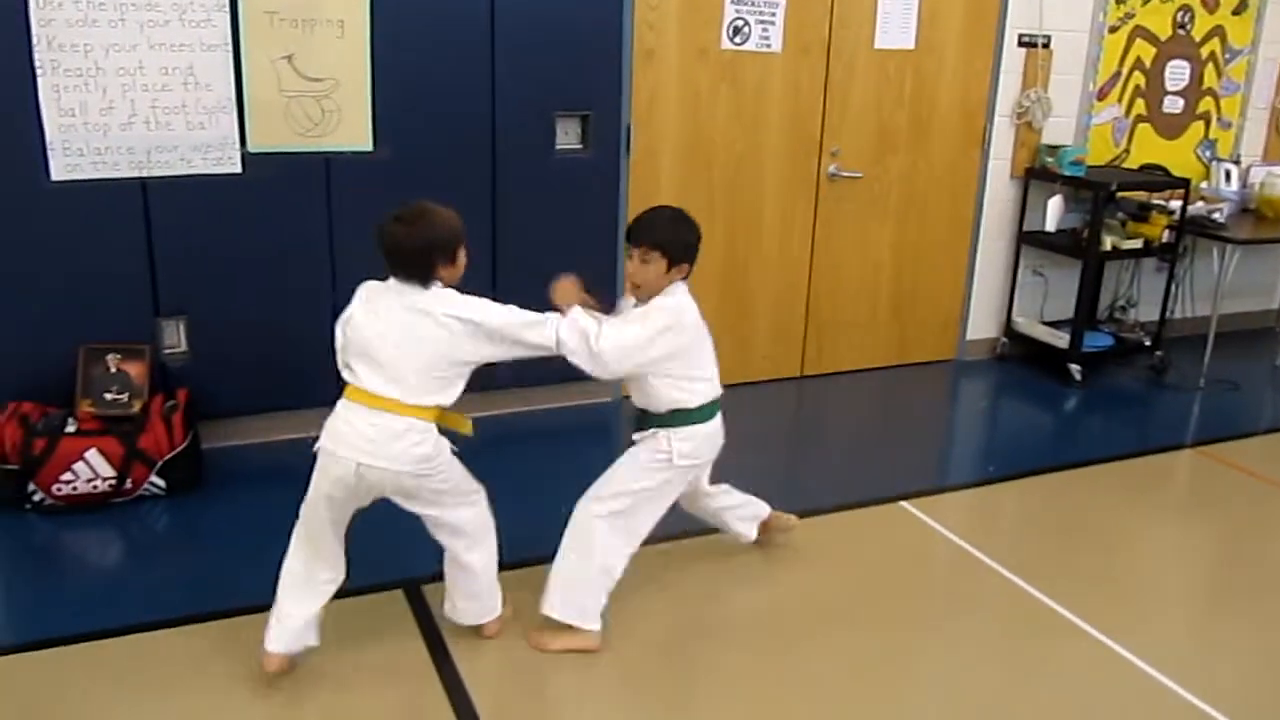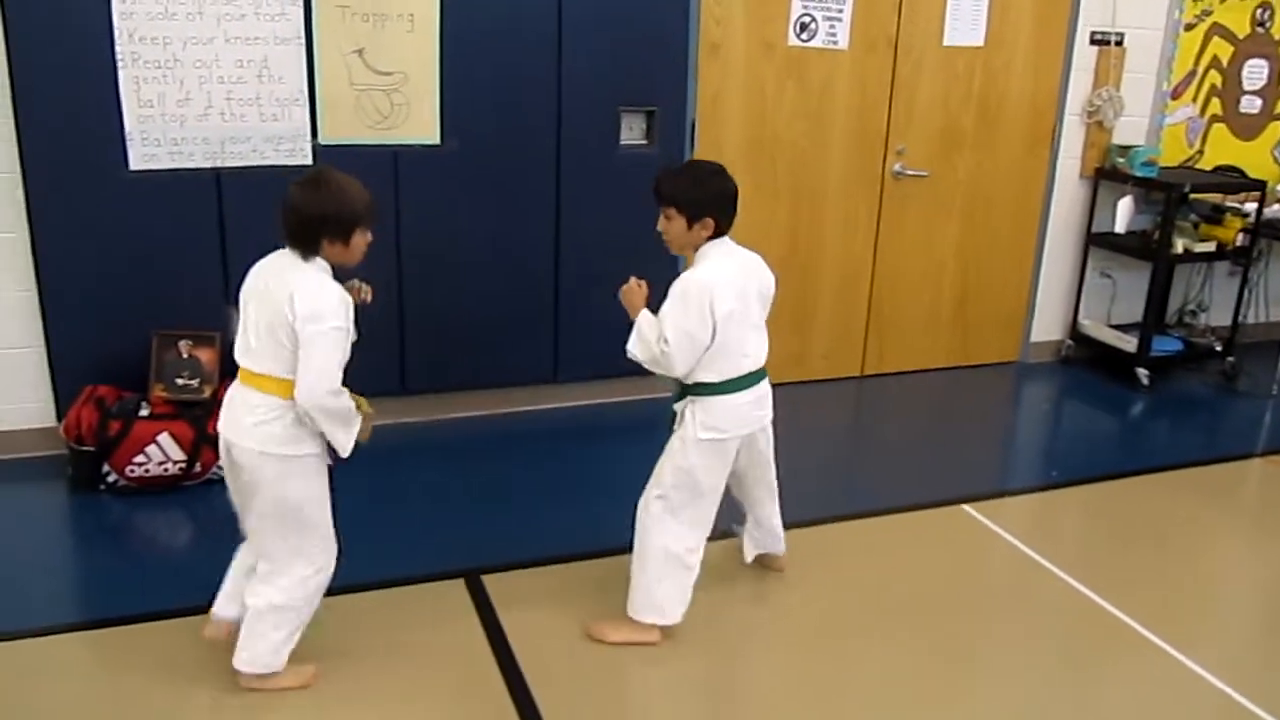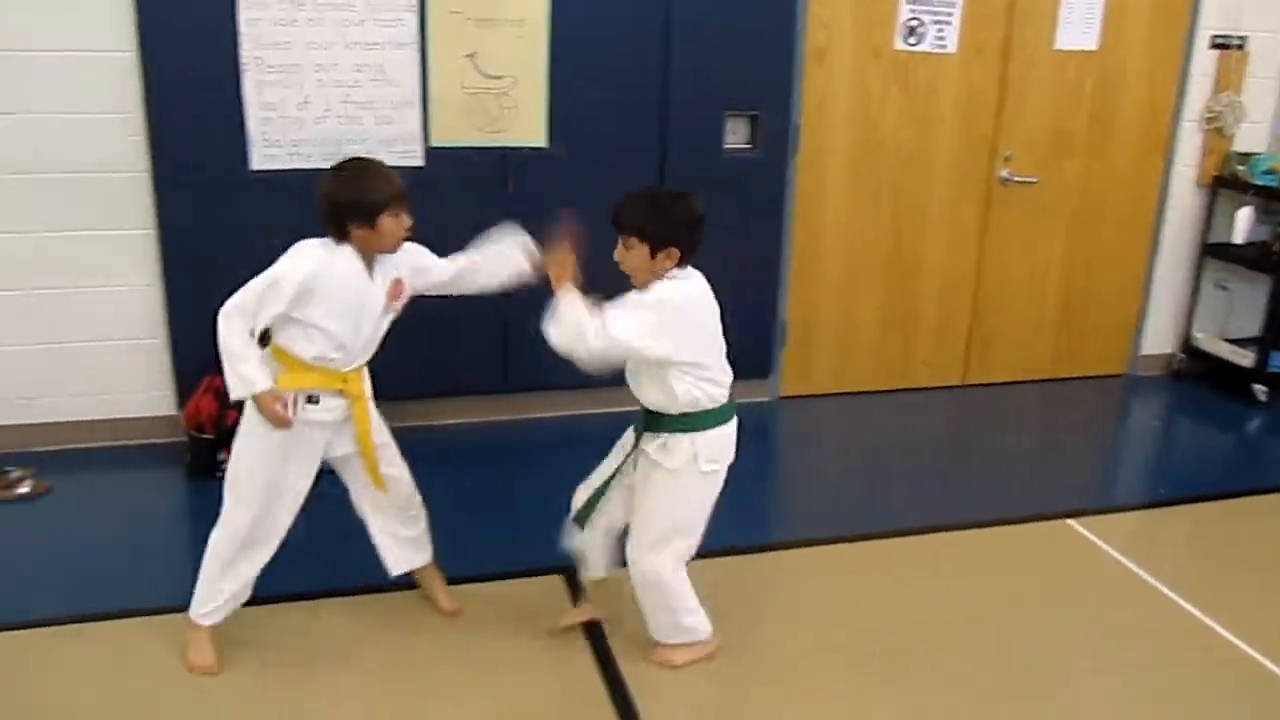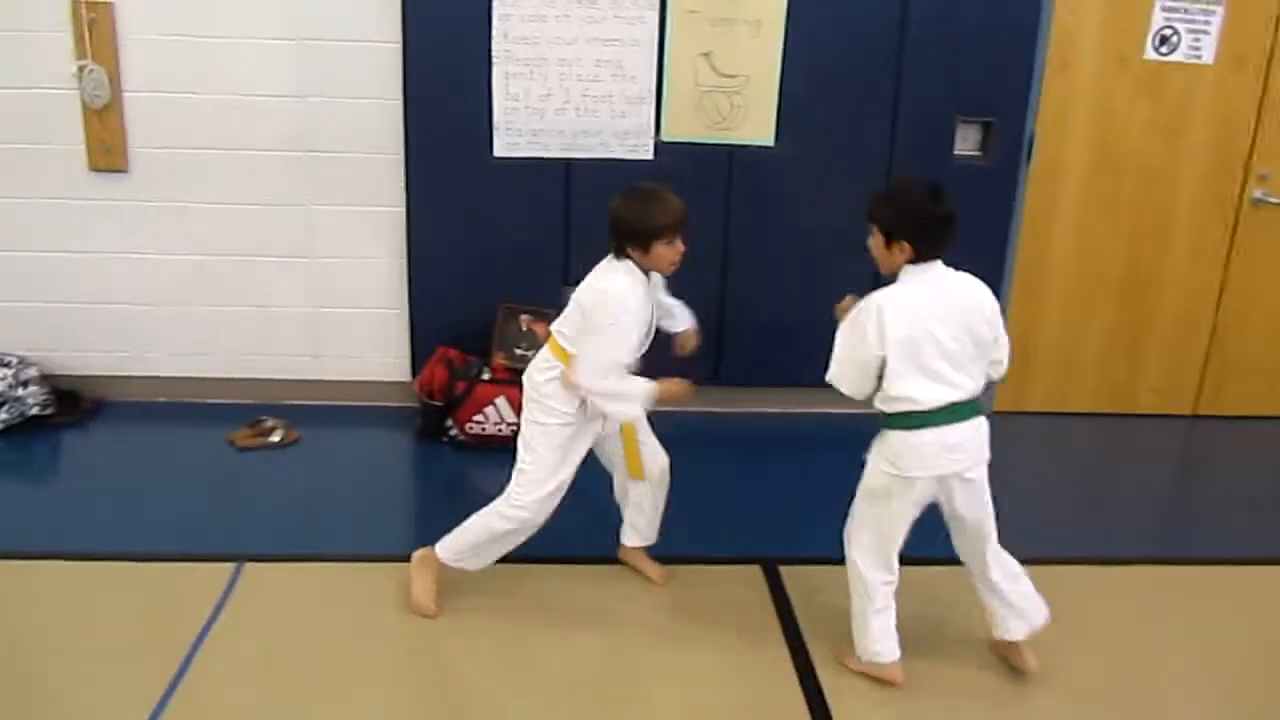
dt=0.7s
person 1, frame 1
left shoulder: (366, 299)
right shoulder: (466, 316)
right elbow: (544, 332)
left hip: (348, 438)
right hip: (411, 450)
left knee: (317, 537)
right knee: (469, 517)
left ankle: (281, 645)
right ankle: (484, 614)
person 1, frame 2
left shoulder: (266, 269)
right shoulder: (326, 299)
right elbow: (317, 393)
right wrist: (353, 424)
left hip: (240, 417)
right hip: (283, 436)
left knee: (271, 538)
right knee: (305, 557)
left ankle: (229, 614)
right ankle: (260, 664)
person 1, frame 3
left shoulder: (404, 260)
right shoulder: (309, 263)
left elbow: (464, 271)
right elbow: (235, 316)
left wrist: (525, 254)
right wrist: (255, 387)
left hip: (349, 399)
right hip: (289, 403)
left knee: (393, 488)
right knee: (252, 515)
left ankle: (423, 569)
right ankle: (203, 621)
person 1, frame 4
left shoulder: (642, 273)
right shoulder: (618, 296)
right elbow: (595, 380)
left wrist: (682, 322)
right wrist: (654, 392)
left hip: (595, 385)
right hip: (564, 392)
left knee: (651, 466)
right knee: (530, 501)
left ankle: (634, 546)
right ankle: (431, 560)
person 2, frame 1
left shoulder: (668, 313)
right shoulder: (648, 304)
left elbow: (609, 355)
right elbow: (618, 334)
left wrist: (573, 311)
right wrist: (578, 316)
left hip: (680, 437)
right hip: (696, 426)
left knee: (599, 516)
right knee: (698, 493)
left ankle: (578, 625)
right ankle: (767, 520)
person 2, frame 2
left shoulder: (695, 283)
right shoulder: (753, 265)
left elbow: (670, 358)
left wrist: (640, 313)
left hip: (714, 412)
right hip: (754, 396)
left knee: (666, 507)
right knee: (753, 484)
left ankle: (647, 619)
right ankle: (769, 549)
person 2, frame 3
left shoulder: (678, 302)
right shoulder: (678, 284)
left elbow: (596, 339)
right elbow: (611, 329)
left wrist: (564, 285)
left hip: (698, 444)
right hip: (660, 430)
left knee: (654, 554)
right knee: (594, 506)
left ankle: (688, 637)
right ankle: (593, 596)
person 2, frame 4
left shoulder: (879, 307)
right shoulder: (977, 293)
left elbow: (852, 383)
right elbow: (996, 365)
left wrist: (848, 326)
left hip: (909, 445)
right hip: (969, 434)
left knee: (868, 545)
right knee: (980, 542)
left ankle: (878, 654)
right ankle: (1016, 638)
